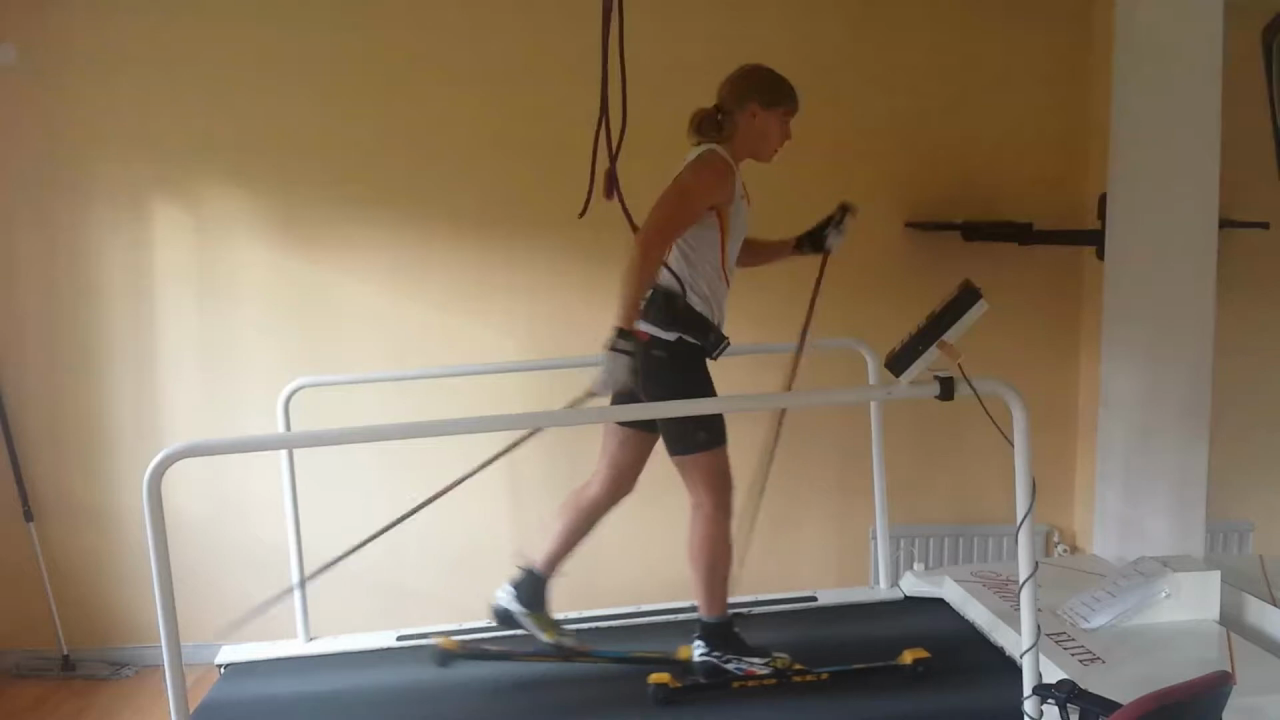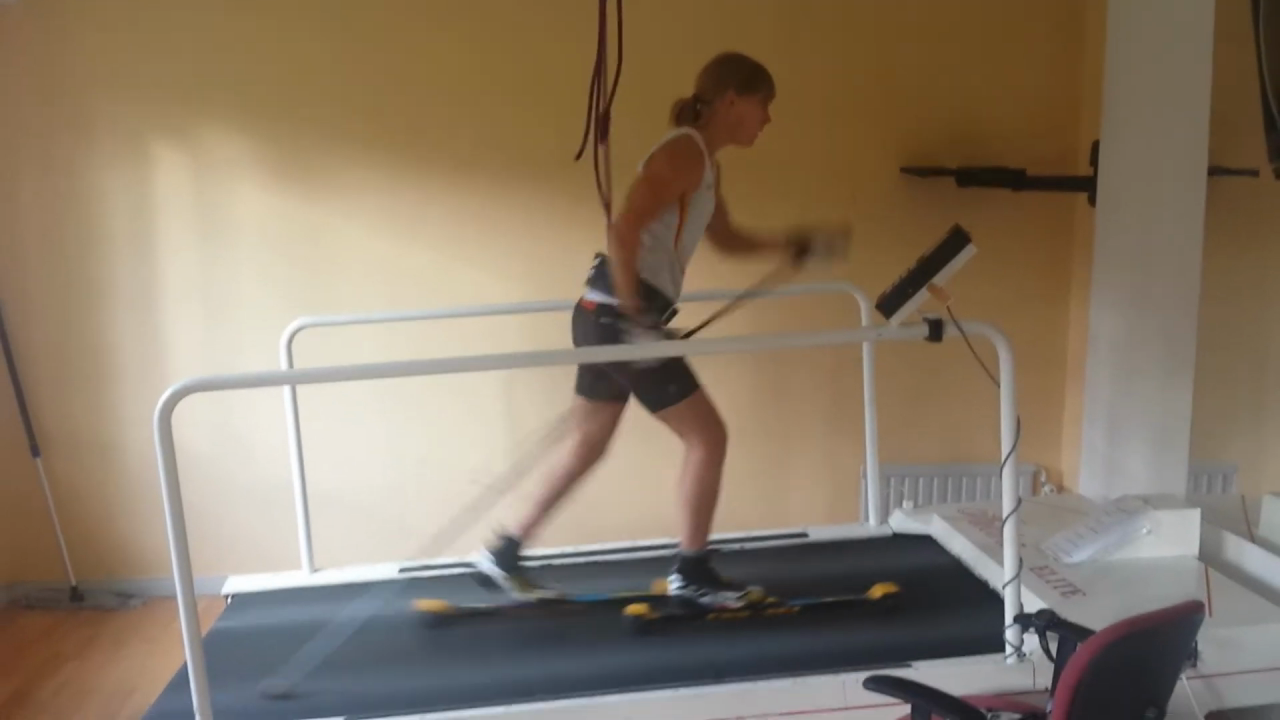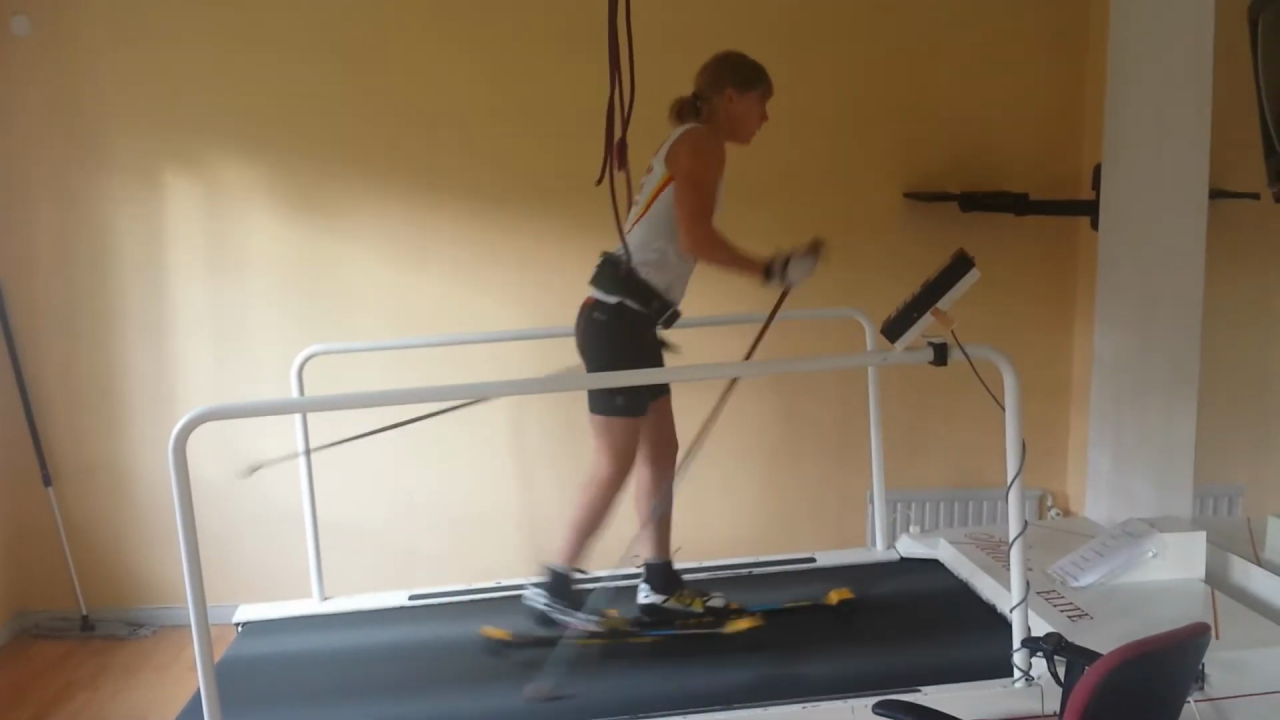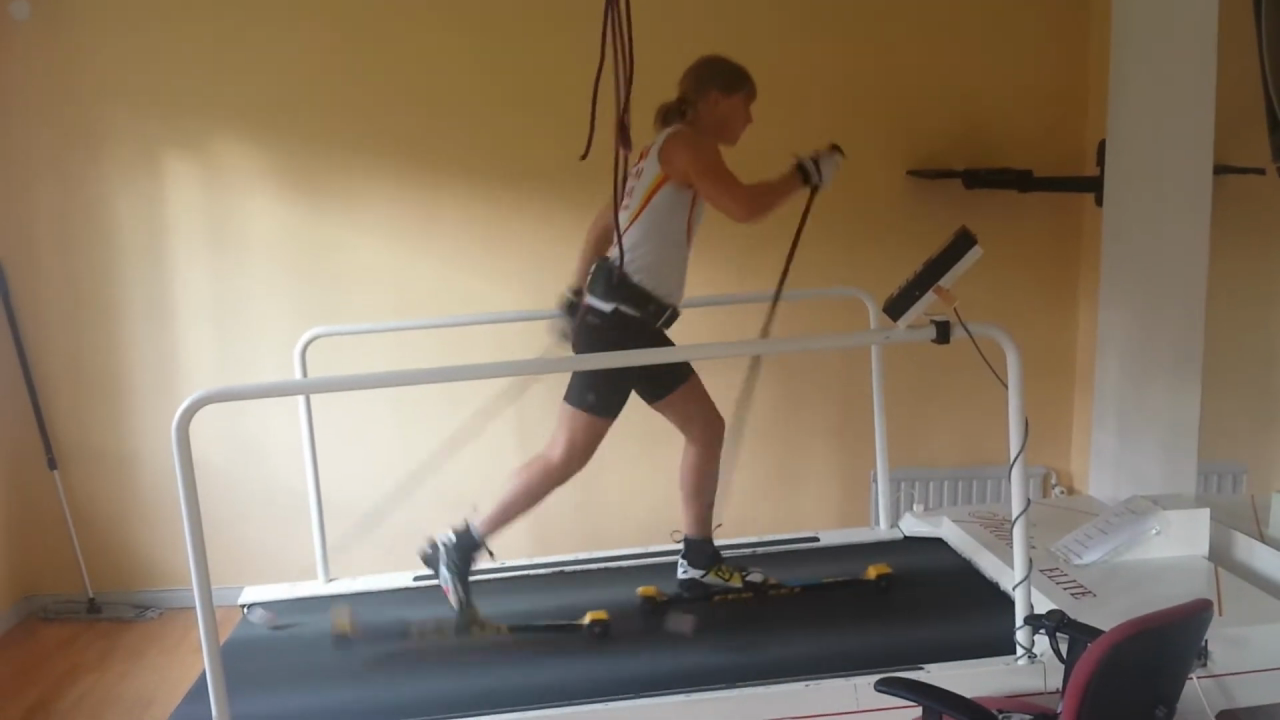
dt=1s
person 1, frame 1
left shoulder: (716, 169)
right shoulder: (714, 168)
left elbow: (731, 252)
right elbow: (649, 244)
left wrist: (806, 243)
right wrist: (623, 340)
left hip: (655, 347)
right hip: (667, 349)
left knee: (610, 482)
right knee: (712, 495)
left ankle: (527, 591)
right ankle: (715, 642)
person 1, frame 2
left shoulder: (705, 163)
right shoulder: (684, 152)
left elbow: (726, 237)
right elbow: (624, 232)
left wrist: (789, 245)
right wrist: (632, 317)
left hip: (611, 316)
right hip: (614, 318)
left knee: (587, 446)
right knee: (708, 438)
left ankle: (506, 552)
right ankle: (691, 575)
person 1, frame 3
left shoulder: (684, 148)
right shoulder: (700, 145)
right elbow: (696, 239)
right wrist: (769, 269)
left hip: (625, 315)
right hip: (619, 317)
left knee: (660, 450)
right knee: (614, 463)
left ankle: (659, 583)
right ankle: (555, 586)
person 1, frame 4
left shoulder: (665, 153)
right shoulder: (688, 143)
left elbow: (604, 227)
right elbow: (742, 207)
left wrist: (575, 296)
right wrist: (805, 172)
left hip: (635, 322)
right hip: (619, 324)
left knee: (707, 428)
right knee: (566, 456)
left ankle: (698, 561)
right ankle: (458, 547)
